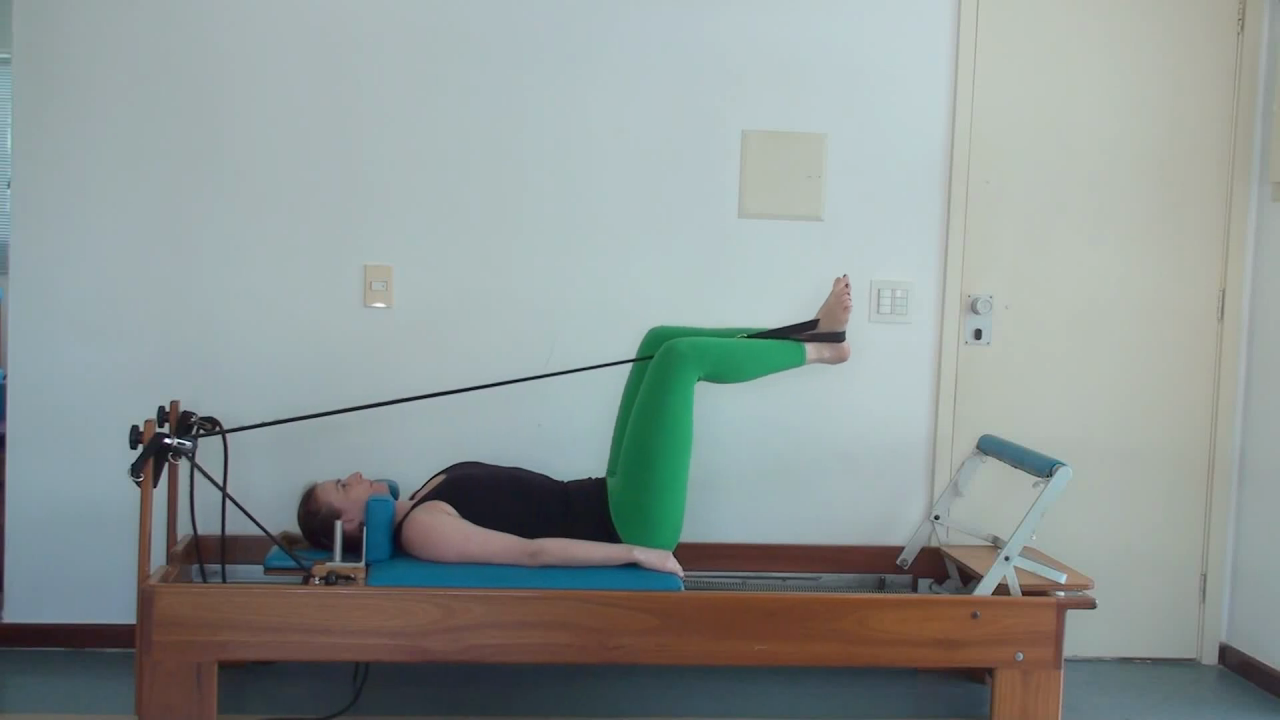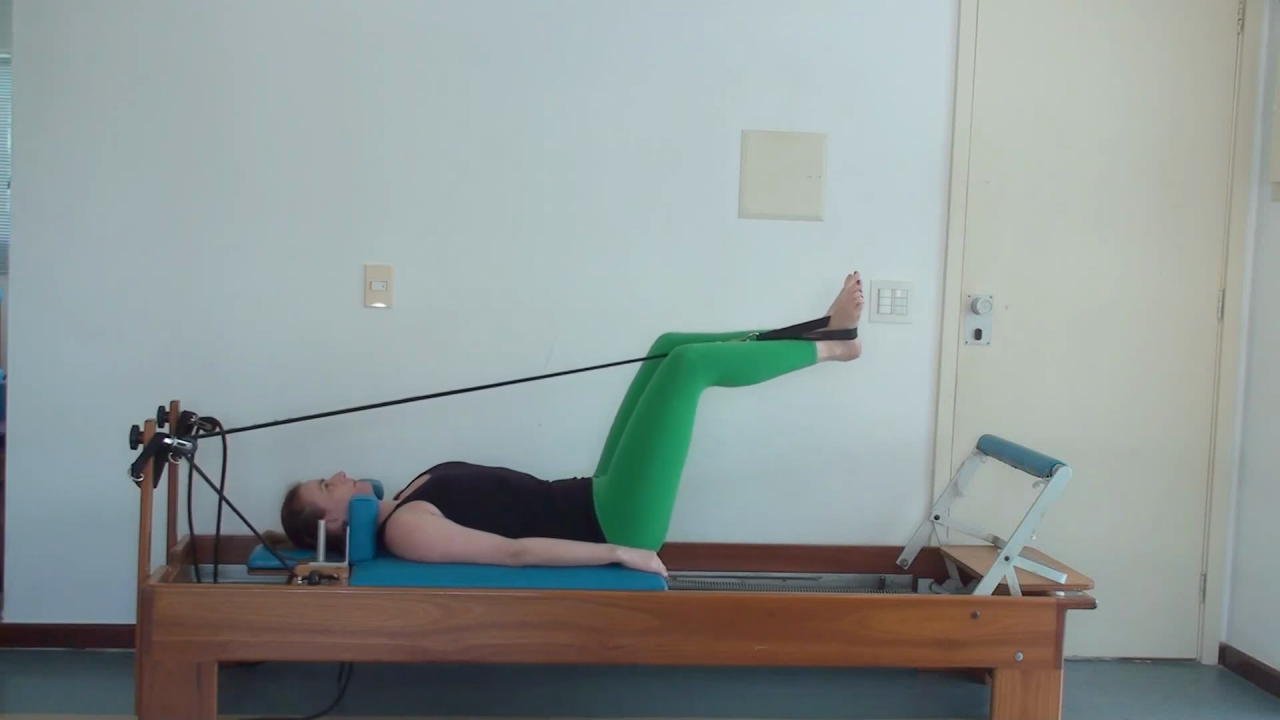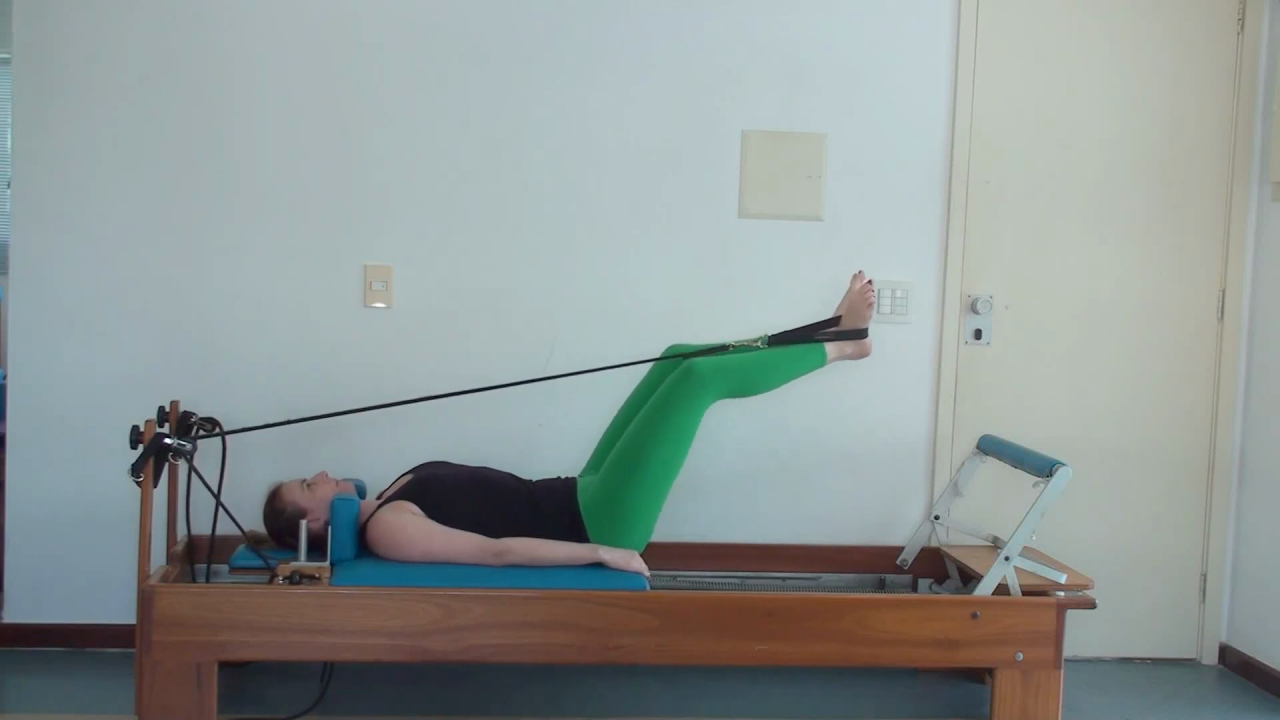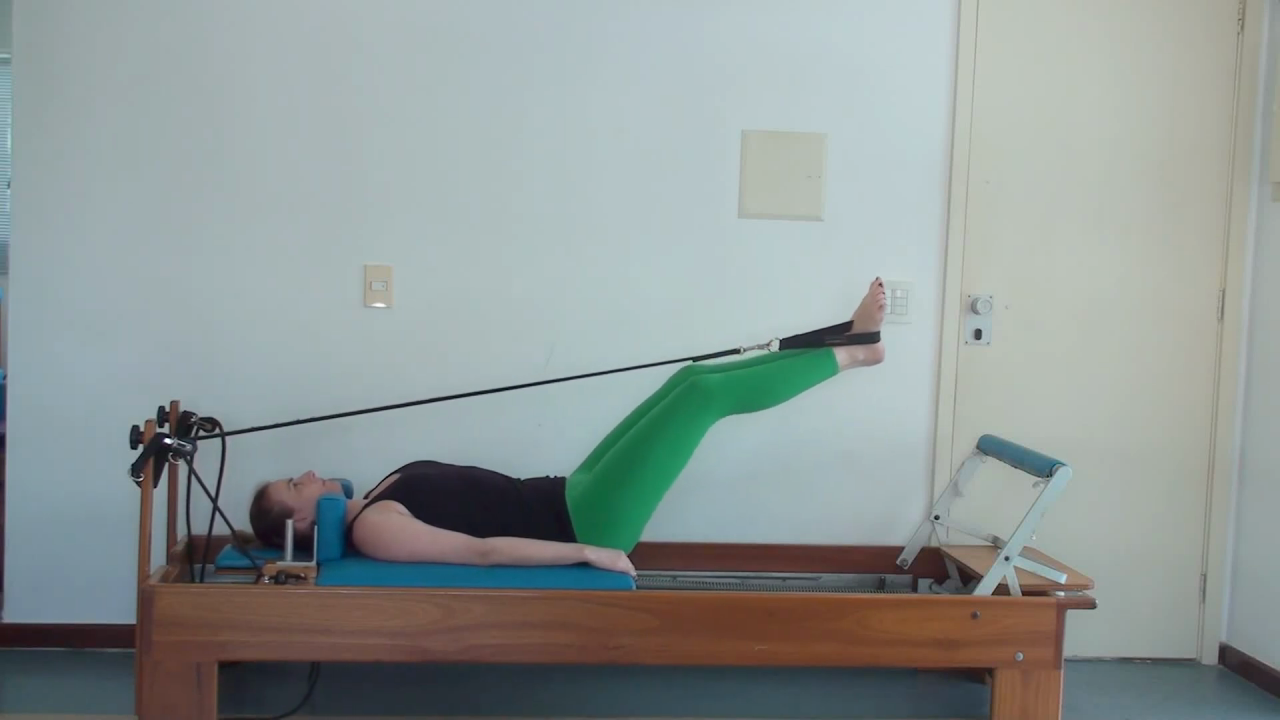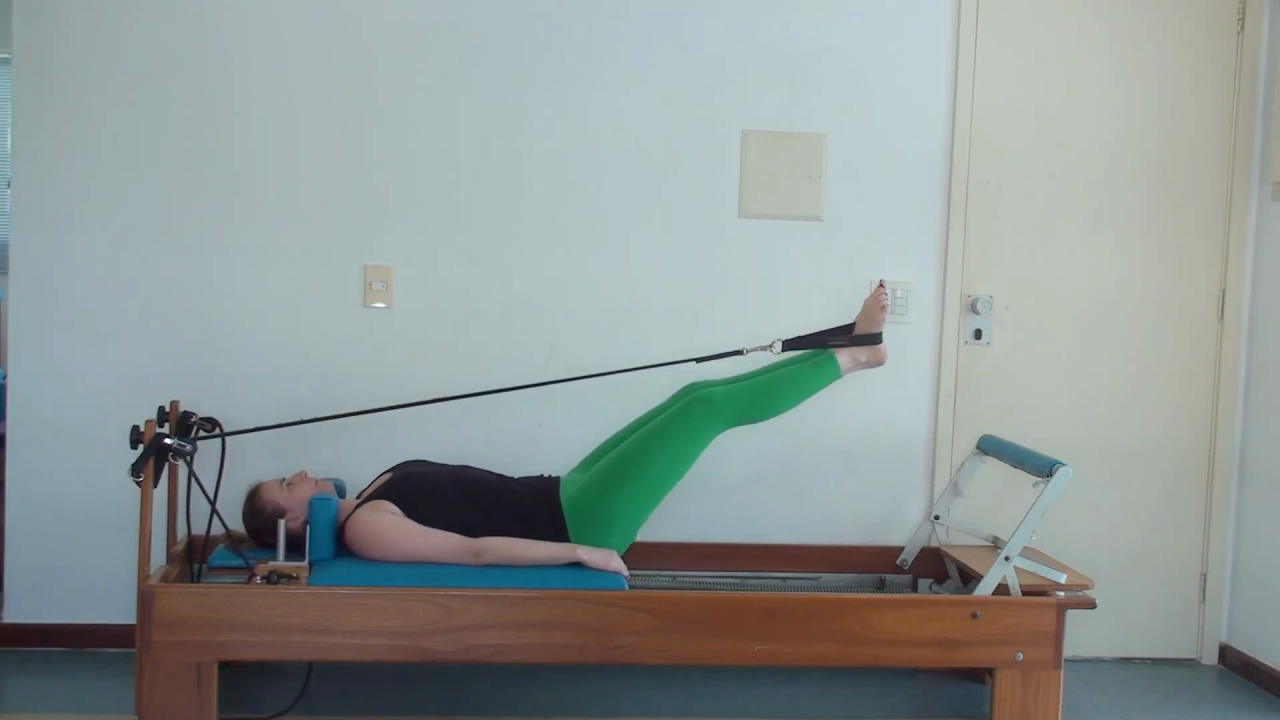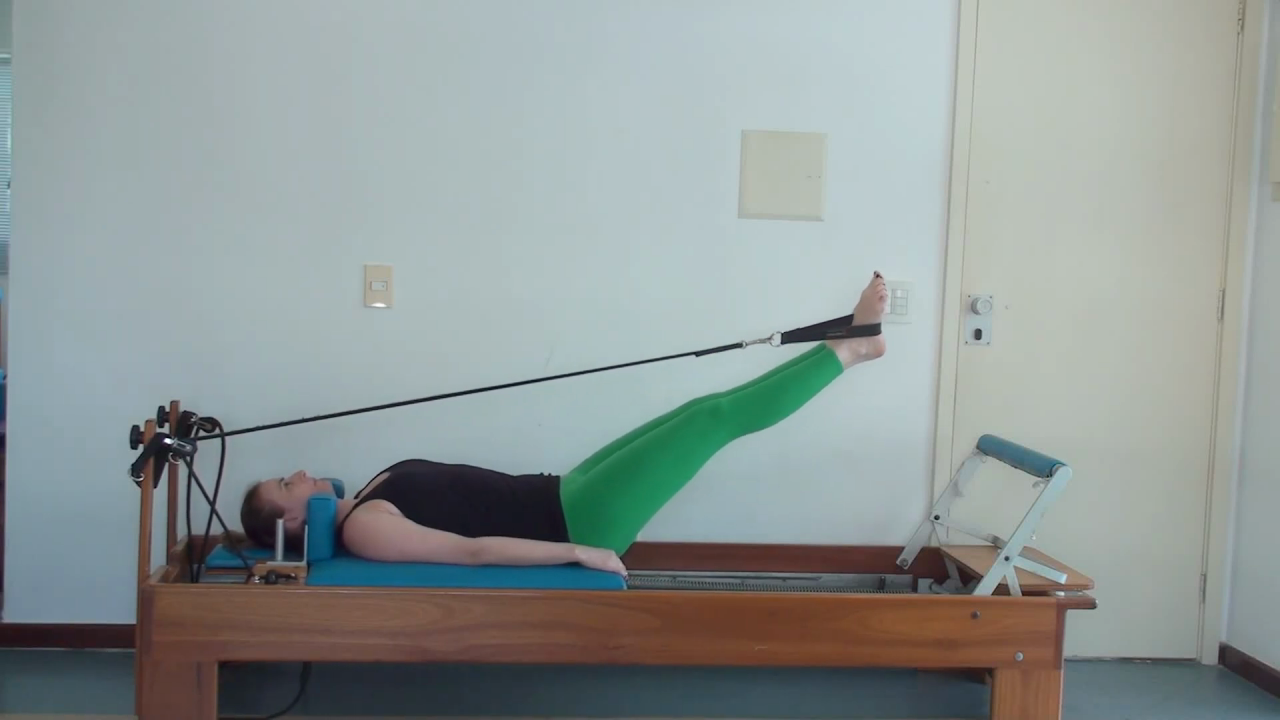
dt=0.5s
person 1, frame 1
left shoulder: (425, 502)
right shoulder: (421, 532)
right elbow: (531, 553)
right wrist: (636, 554)
left hip: (609, 501)
right hip: (630, 525)
left knee: (661, 341)
right knee: (680, 356)
left ankle: (809, 336)
right ankle: (815, 350)
person 1, frame 2
left shoulder: (412, 498)
right shoulder: (405, 531)
right elbow: (514, 551)
right wrist: (620, 553)
left hip: (595, 497)
right hip: (612, 523)
left knee: (670, 347)
right knee: (689, 364)
left ankle: (815, 335)
right ankle: (827, 348)
person 1, frame 3
left shoulder: (393, 500)
right shoulder: (386, 530)
right elbow: (495, 551)
right wrist: (600, 552)
left hip: (580, 498)
right hip: (597, 522)
left knee: (679, 359)
right knee: (698, 378)
left ankle: (831, 336)
right ankle: (838, 348)
person 1, frame 4
left shoulder: (378, 500)
right shoulder: (372, 530)
right elbow: (482, 551)
right wrist: (587, 553)
left hip: (567, 496)
right hip: (581, 522)
left knee: (692, 379)
right knee: (706, 393)
left ankle: (843, 343)
right ankle: (849, 355)
person 1, frame 5
left shoulder: (371, 499)
right shoulder: (365, 530)
right elbow: (473, 551)
right wrist: (579, 552)
left hip: (564, 499)
right hip: (574, 520)
left knee: (696, 395)
right knee: (710, 406)
left ankle: (848, 347)
right ankle: (851, 357)
person 1, frame 6
left shoulder: (370, 498)
right shoulder: (362, 530)
right elbow: (471, 551)
right wrist: (578, 553)
left hip: (560, 494)
right hip: (573, 522)
left knee: (706, 407)
right knee: (717, 416)
left ankle: (846, 344)
right ankle: (846, 351)
